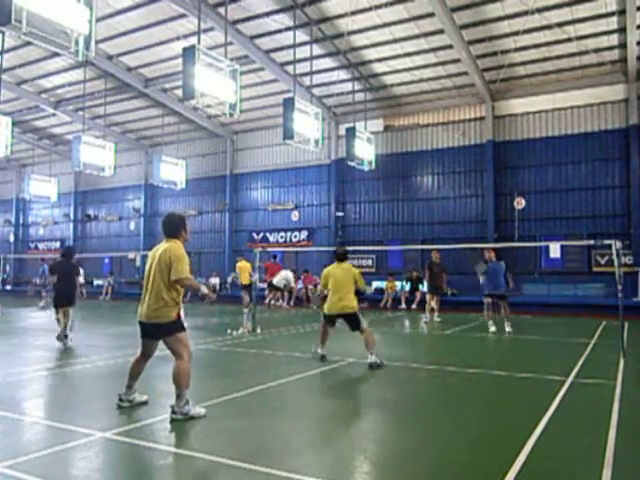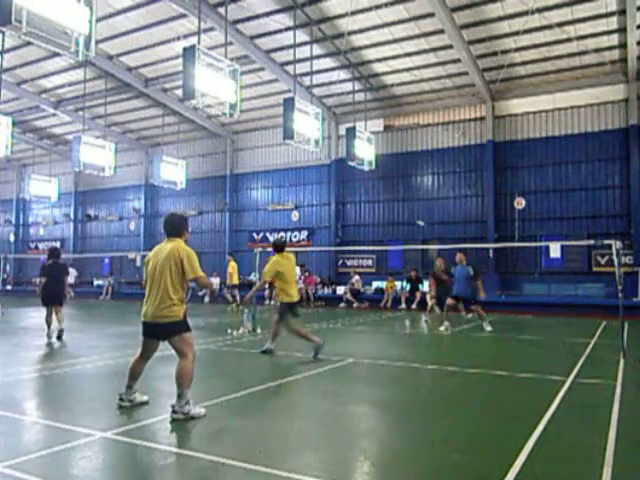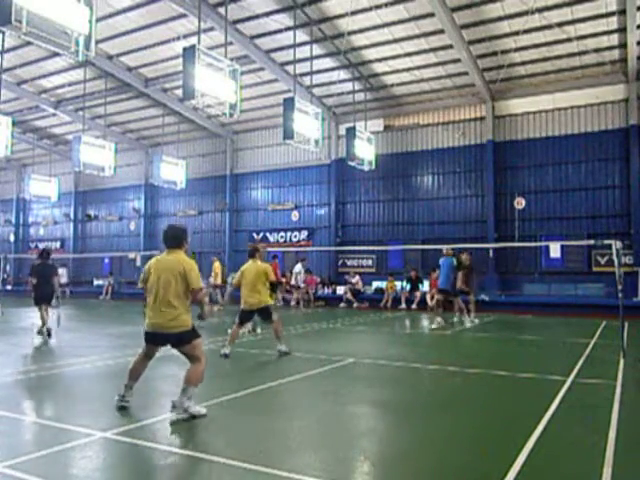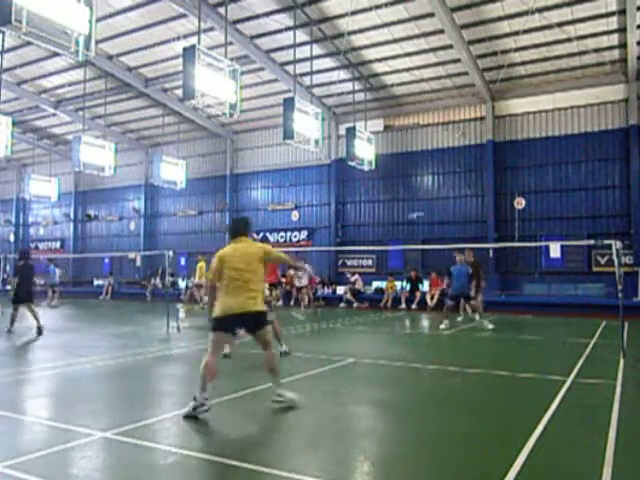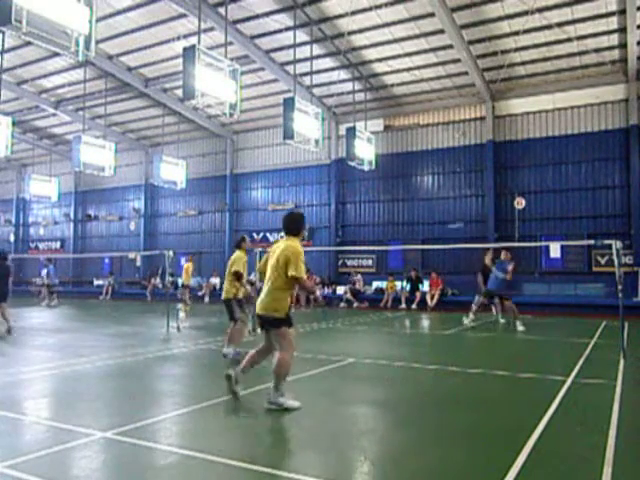
dt=0.5s
person 1, frame 1
left shoulder: (157, 249)
right shoulder: (176, 251)
right elbow: (183, 280)
right wrist: (202, 289)
left hip: (146, 313)
right hip: (166, 314)
left knee: (145, 355)
right knee: (183, 355)
left ankle: (127, 395)
right ankle: (181, 406)
person 1, frame 2
left shoulder: (154, 251)
right shoulder: (184, 250)
right elbow: (201, 280)
right wrist: (211, 286)
left hip: (150, 314)
right hip: (172, 314)
left knee: (144, 354)
right knee: (187, 355)
left ankle: (127, 395)
right ankle: (182, 406)
person 1, frame 3
left shoulder: (154, 262)
right shoulder: (188, 264)
left elbow: (141, 287)
right elbow: (200, 296)
right wrist: (204, 305)
left hip: (154, 324)
right hip: (179, 324)
left knee: (145, 356)
right knee: (198, 360)
left ankle: (124, 395)
right ankle: (182, 403)
person 1, frame 4
left shoulder: (221, 255)
right shoulder: (260, 249)
left elbow: (211, 285)
right elbow: (287, 260)
left wrist: (211, 306)
right wrist: (303, 268)
left hip: (226, 309)
right hip: (253, 308)
left knee: (212, 354)
right knee: (268, 348)
left ankle: (200, 400)
right ankle: (279, 392)
person 1, frame 5
left shoulder: (277, 246)
right shoulder: (294, 249)
left elbow: (261, 270)
right elbow: (300, 281)
right wrist: (313, 289)
left hip: (267, 305)
right hip: (276, 307)
left knee: (269, 347)
right knee: (287, 349)
left ankle: (236, 374)
right ankle: (276, 396)
